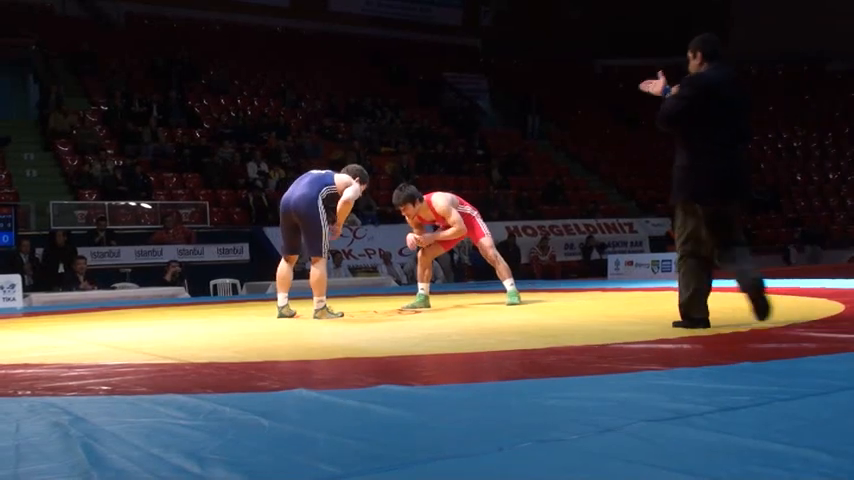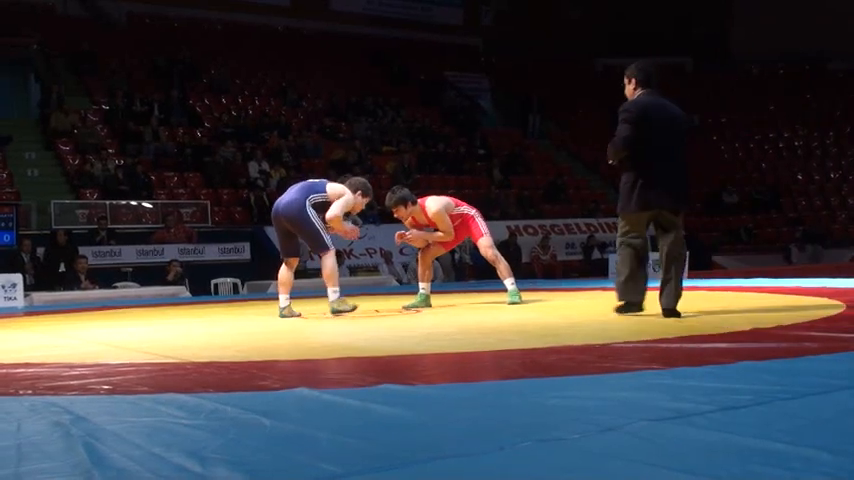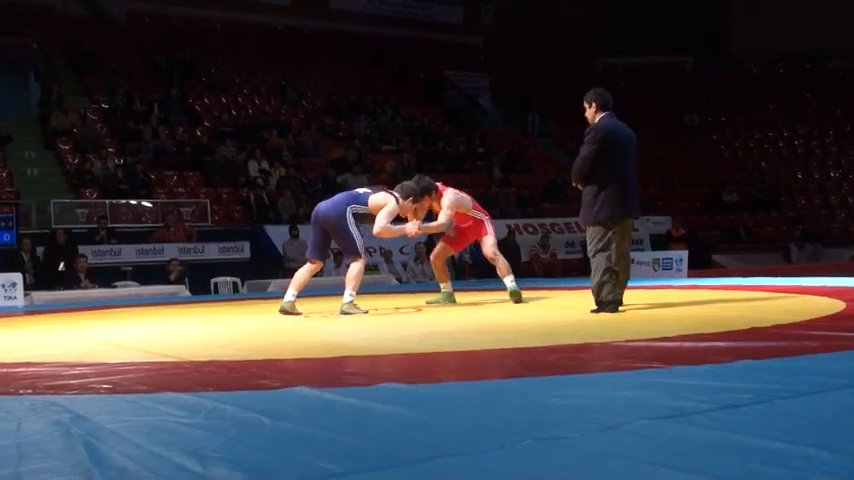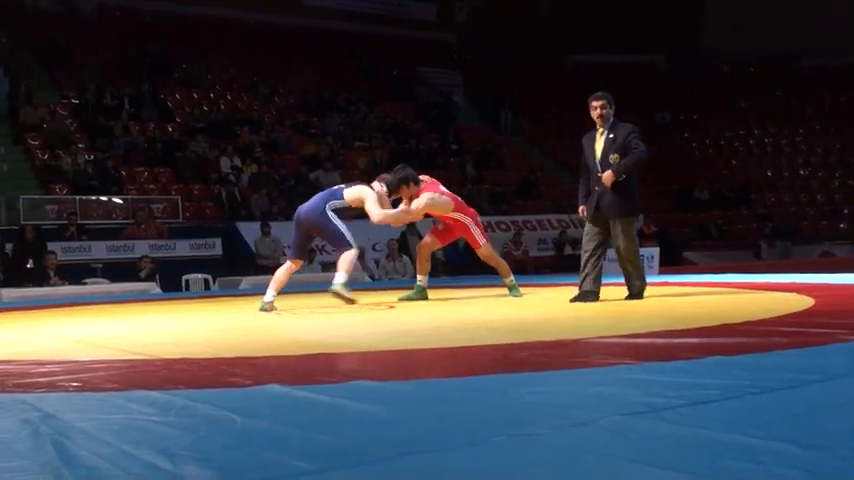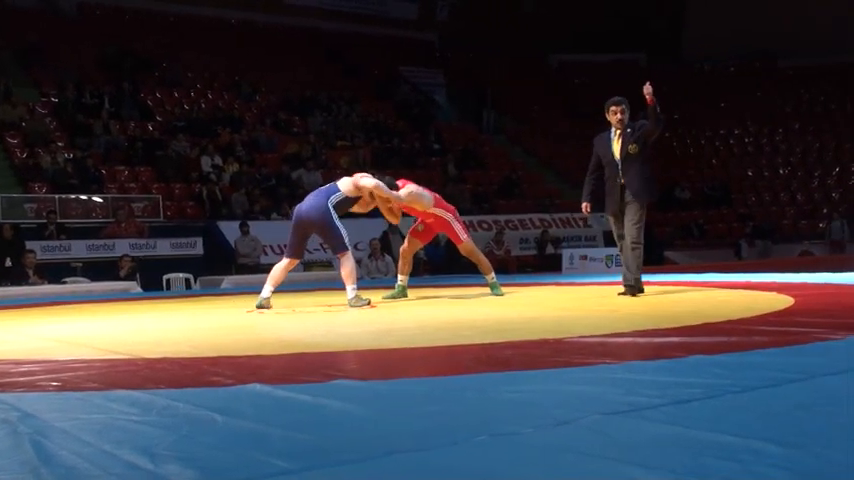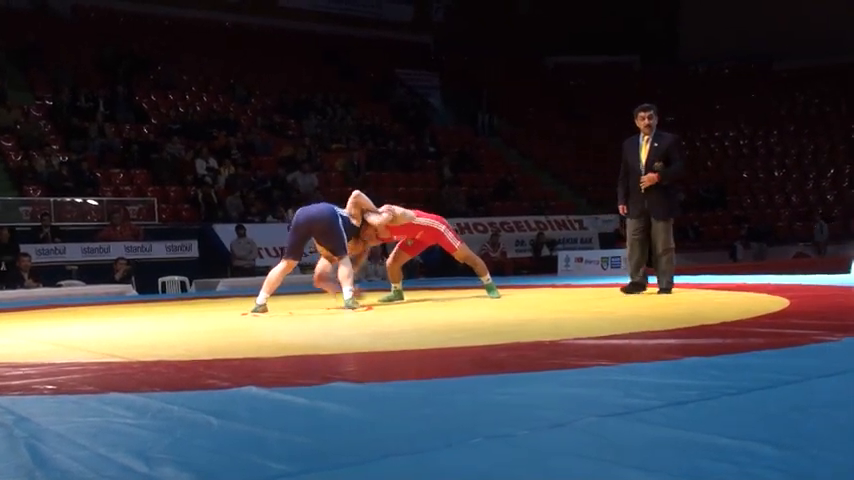
dt=0.7s
person 1, frame 1
left shoulder: (696, 82)
right shoulder: (734, 85)
left elbow: (667, 120)
left wrist: (669, 99)
right wrist: (667, 91)
left hip: (698, 177)
right hip: (732, 177)
left knee: (692, 246)
right knee: (732, 242)
left ankle: (694, 313)
right ankle: (752, 283)
person 1, frame 2
left shoulder: (632, 107)
right shoulder: (676, 112)
left elbow: (622, 144)
right elbow: (679, 150)
left wrist: (611, 154)
left hip: (639, 190)
right hip: (672, 189)
left knee: (630, 243)
right knee: (672, 245)
left ankle: (631, 298)
right ankle: (670, 303)
person 1, frame 3
left shoulder: (596, 129)
right shoulder: (627, 131)
left elbow: (583, 163)
left wrist: (577, 180)
left hip: (602, 202)
right hip: (625, 201)
left knee: (600, 252)
right knee: (619, 252)
left ankle: (607, 300)
right ankle: (614, 296)
person 1, frame 4
left shoulder: (626, 131)
right shoulder: (588, 138)
left elbow: (641, 153)
right elbow: (585, 174)
left wrist: (616, 171)
right wrist: (583, 201)
left hip: (621, 200)
right hip: (597, 202)
left knee: (626, 246)
right knee: (591, 246)
left ankle: (637, 288)
right ankle: (589, 290)
person 1, frame 5
left shoulder: (640, 130)
right shoulder: (600, 141)
left elbow: (656, 125)
right elbow: (594, 173)
left wrist: (650, 100)
right wrist: (586, 197)
left hip: (636, 193)
right hip: (614, 197)
left knee: (633, 238)
right knee: (622, 241)
left ankle: (632, 282)
right ankle: (632, 282)
person 1, frame 6
left shoulder: (669, 141)
right shoulder: (628, 144)
left elbow: (679, 167)
right elbow: (624, 175)
left wrist: (658, 176)
right wrist: (622, 199)
left hip: (661, 201)
right hip: (636, 202)
left knee: (663, 244)
right knee: (634, 240)
left ankle: (665, 284)
right ankle: (638, 280)
person 2, frame 1
left shoulder: (321, 177)
right shoulder: (352, 185)
right elbow: (347, 200)
right wrist: (338, 224)
left hip: (287, 201)
right hip: (308, 201)
left knee: (289, 257)
right knee: (319, 258)
left ankle: (282, 306)
right ankle: (320, 309)
person 2, frame 2
left shoulder: (331, 190)
right shoulder: (348, 195)
right elbow: (331, 216)
left wrist: (340, 227)
right wrist: (344, 228)
left hip: (278, 207)
right hip: (297, 206)
left knee: (290, 260)
right knee: (327, 251)
left ankle: (284, 307)
right ankle: (336, 301)
person 2, frame 3
left shoulder: (384, 195)
right shoulder: (393, 204)
right elbow: (378, 230)
right wrist: (404, 229)
left hip: (321, 209)
right hip: (338, 212)
left knee: (314, 263)
right knee: (358, 258)
left ankle: (288, 301)
right ankle: (347, 304)
person 2, frame 4
left shoulder: (359, 187)
right shoulder: (370, 193)
right elbow: (377, 218)
left hip: (303, 212)
right hip: (319, 212)
left knee: (293, 263)
right knee: (350, 249)
left ankle: (267, 302)
right ankle: (339, 283)
person 2, frame 5
left shoulder: (344, 186)
right shoulder: (353, 182)
left elbow: (365, 207)
right elbow: (373, 184)
left wrist: (382, 197)
right wrist: (394, 197)
left hip: (301, 211)
right hip: (321, 212)
left knee: (289, 260)
right knee: (345, 253)
left ankle: (264, 298)
right ankle: (353, 297)
person 2, frame 6
right shoulder: (354, 219)
left hip: (303, 215)
right hip: (325, 217)
left knee: (287, 263)
right knee: (343, 260)
left ankle: (260, 303)
right ankle: (348, 300)
person 3, frame 1
left shoulder: (440, 203)
right shoulder: (412, 217)
left elbow: (461, 229)
right elbow: (424, 241)
left wrist: (433, 236)
right wrist: (413, 238)
left hip: (469, 218)
right hip: (449, 225)
left knee: (490, 253)
right knee: (423, 255)
left ankle: (512, 292)
right ankle: (422, 298)
person 3, frame 2
left shoulder: (433, 208)
right shoulder: (409, 219)
left elbow: (449, 235)
right elbow: (423, 242)
left wrist: (421, 234)
right wrist: (407, 238)
left hip: (470, 218)
right hip: (453, 225)
left knee: (490, 253)
right knee: (424, 254)
left ankle: (513, 291)
right ankle: (423, 297)
person 3, frame 3
left shoulder: (448, 198)
right shoulder: (430, 197)
left elbow: (443, 224)
right elbow: (416, 217)
left wrist: (420, 227)
left hip: (480, 222)
right hip: (462, 228)
left knee: (491, 252)
right knee: (435, 258)
left ankle: (513, 288)
right ankle: (447, 294)
person 3, frame 4
left shoulder: (425, 200)
right shoulder: (423, 180)
left elbow: (401, 218)
right elbow: (416, 215)
right wrist: (405, 198)
left hip: (467, 221)
right hip: (450, 222)
left knee: (490, 257)
right knee: (422, 249)
left ankle: (513, 286)
right ankle: (420, 290)
person 3, frame 5
left shoulder: (408, 192)
right shoulder: (398, 187)
right wrist: (381, 204)
left hip: (446, 217)
right hip: (428, 220)
left knee: (471, 252)
right knee: (405, 250)
left ankle: (494, 284)
right ankle: (401, 289)
person 3, frame 6
left shoulder: (387, 211)
right shoulder: (379, 235)
left wrist: (365, 212)
left hip: (436, 226)
right hip: (419, 236)
left knee: (466, 257)
right knee: (391, 264)
left ankle: (489, 285)
right ankle: (397, 292)
